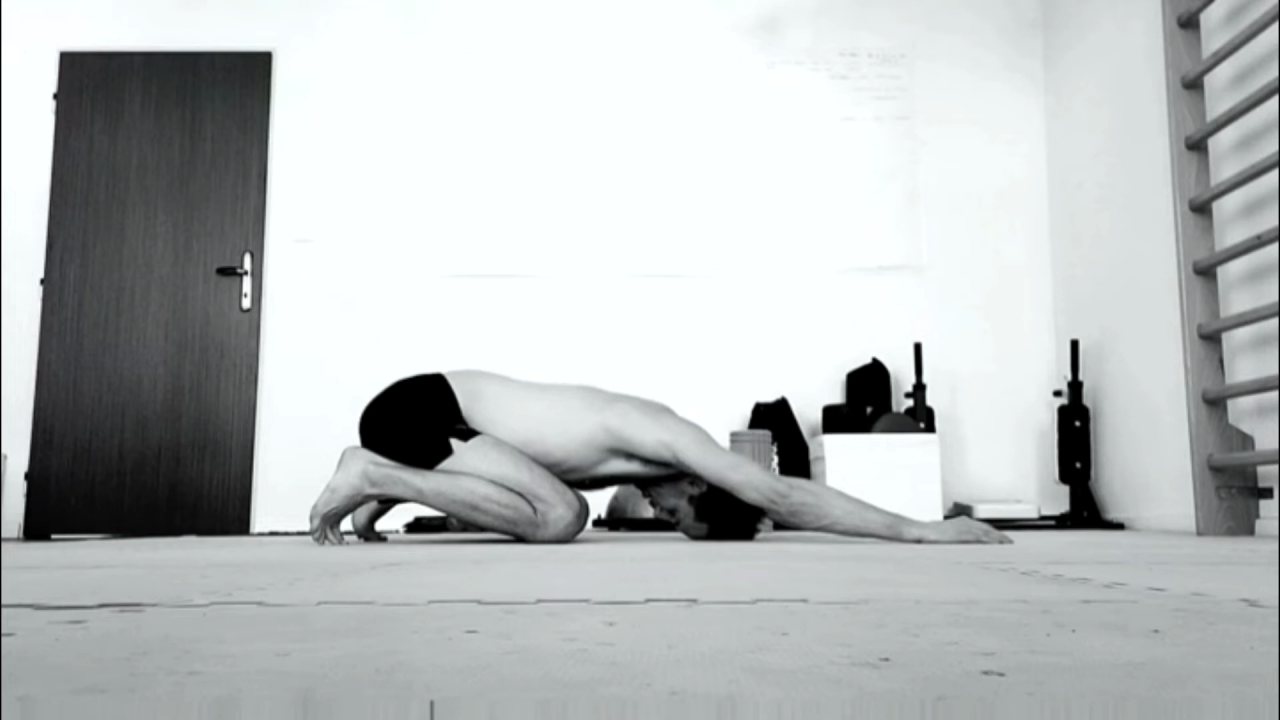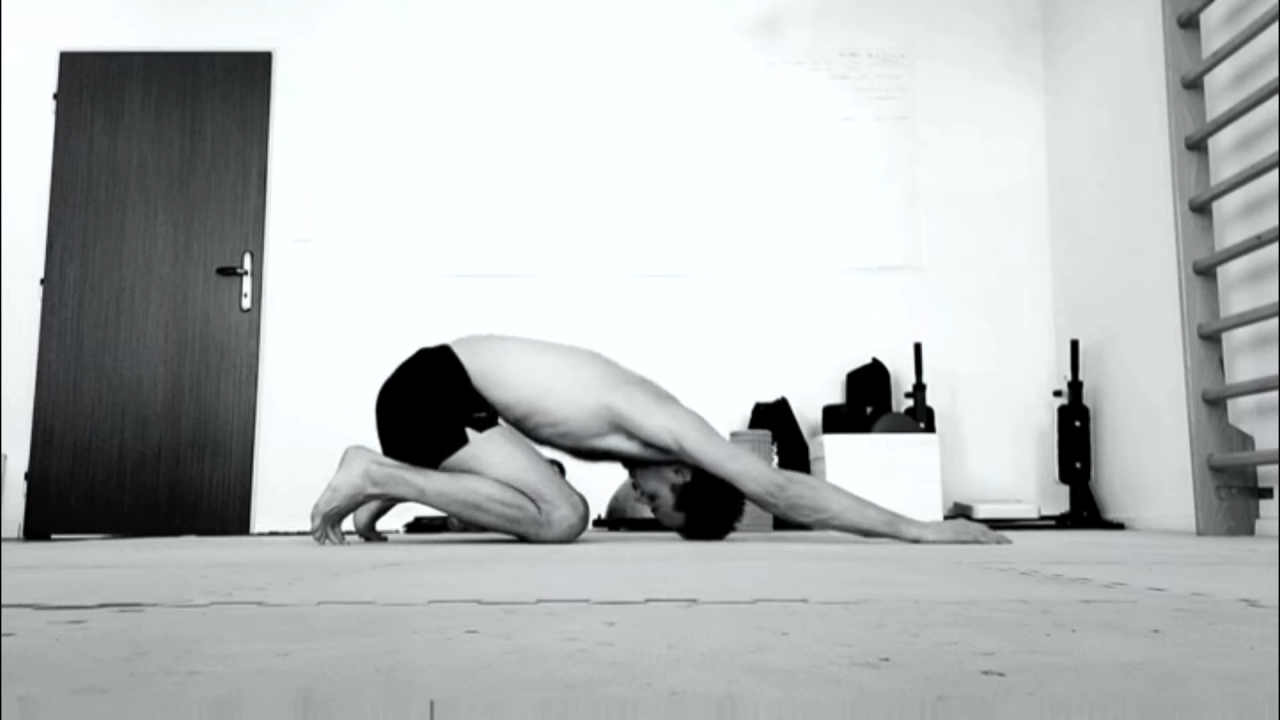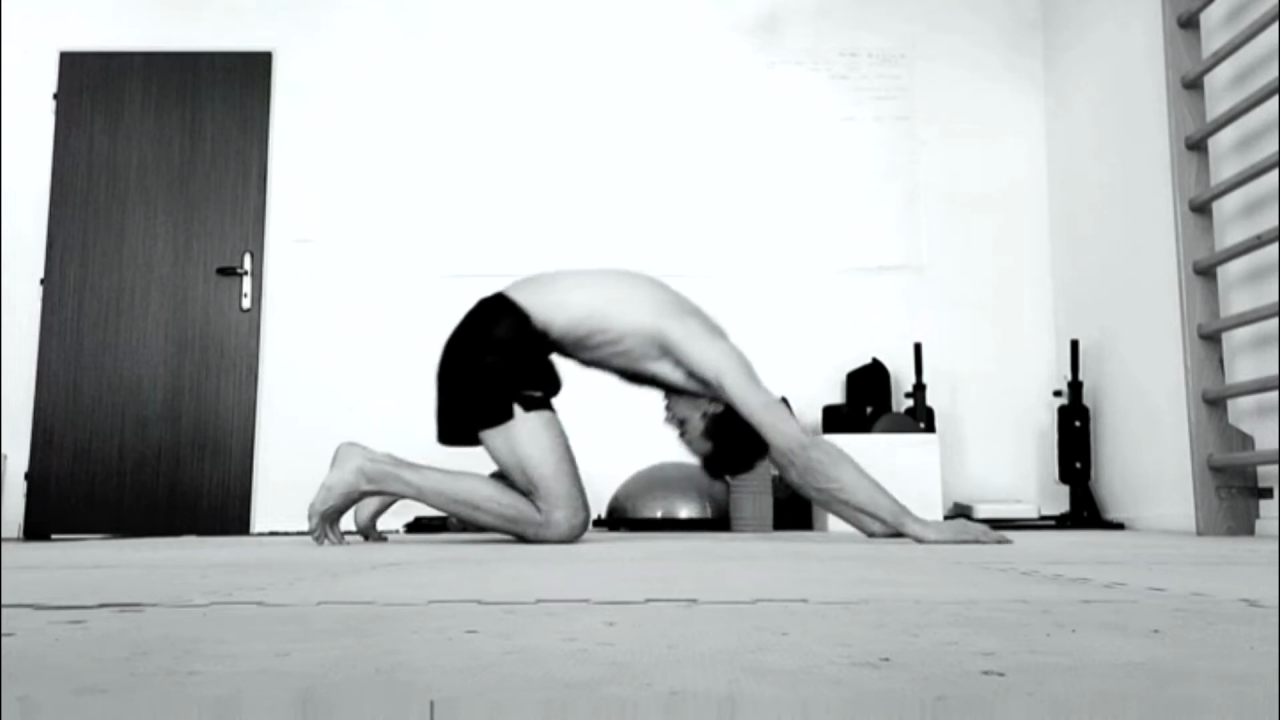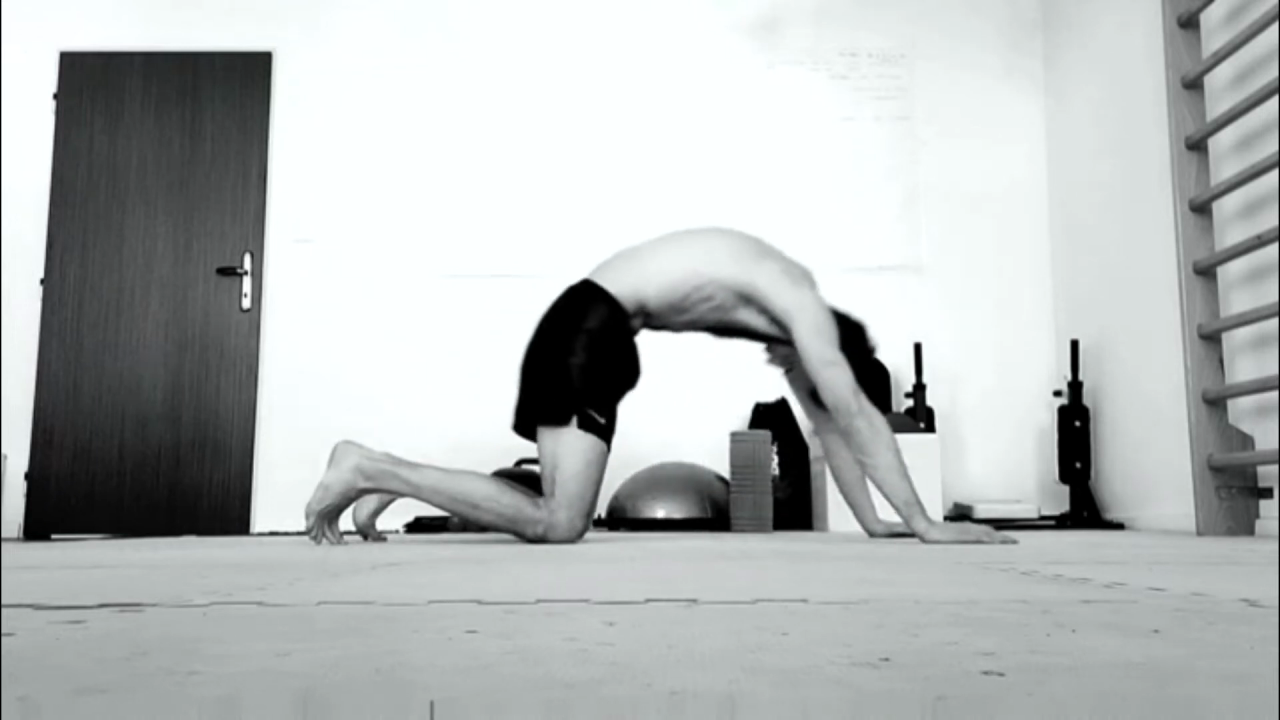
dt=0.4s
person 1, frame 1
left shoulder: (650, 434)
right shoulder: (668, 442)
left elbow: (780, 496)
right elbow: (783, 498)
left wrist: (905, 527)
right wrist: (916, 530)
left hip: (436, 405)
right hip: (416, 411)
left knee: (556, 509)
right knee: (555, 518)
left ankle: (386, 480)
right ankle: (375, 477)
person 1, frame 2
left shoulder: (647, 423)
right shoulder: (664, 428)
left elbow: (779, 488)
right elbow: (782, 490)
left wrist: (900, 528)
right wrist: (914, 530)
left hip: (443, 385)
right hip: (431, 388)
left knee: (546, 508)
right knee: (560, 518)
left ankle: (391, 481)
right ankle: (379, 475)
person 1, frame 3
left shoulder: (696, 360)
right shoulder: (713, 359)
left elbow: (794, 458)
right elbow: (804, 453)
left wrist: (878, 527)
right wrist: (914, 526)
left hip: (502, 340)
right hip: (498, 341)
left knee: (547, 508)
right knee: (560, 523)
left ankle: (381, 479)
right ankle: (373, 473)
person 1, frame 4
left shoulder: (789, 302)
right shoulder: (800, 301)
left elbow: (828, 424)
right elbow: (855, 415)
left wrist: (872, 523)
right wrist: (921, 523)
left hip: (591, 329)
right hip: (590, 329)
left knee: (554, 509)
right knee: (558, 525)
left ankle: (380, 476)
right ankle: (370, 471)
